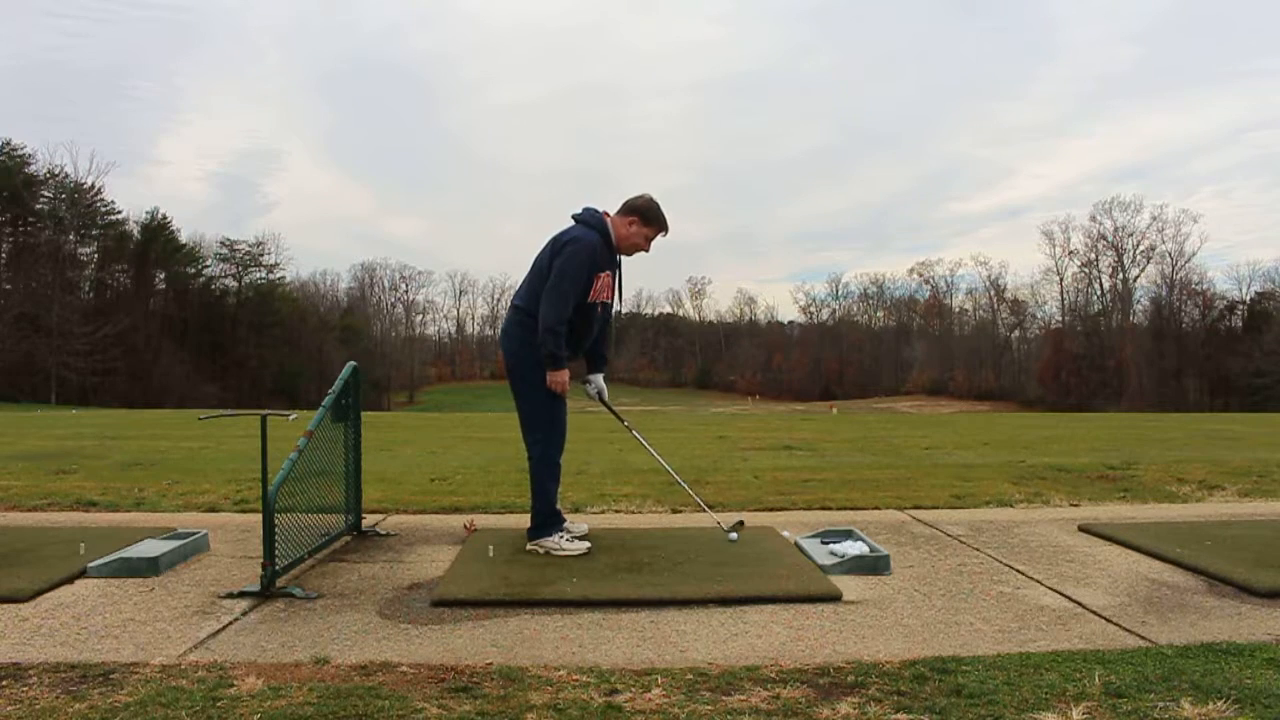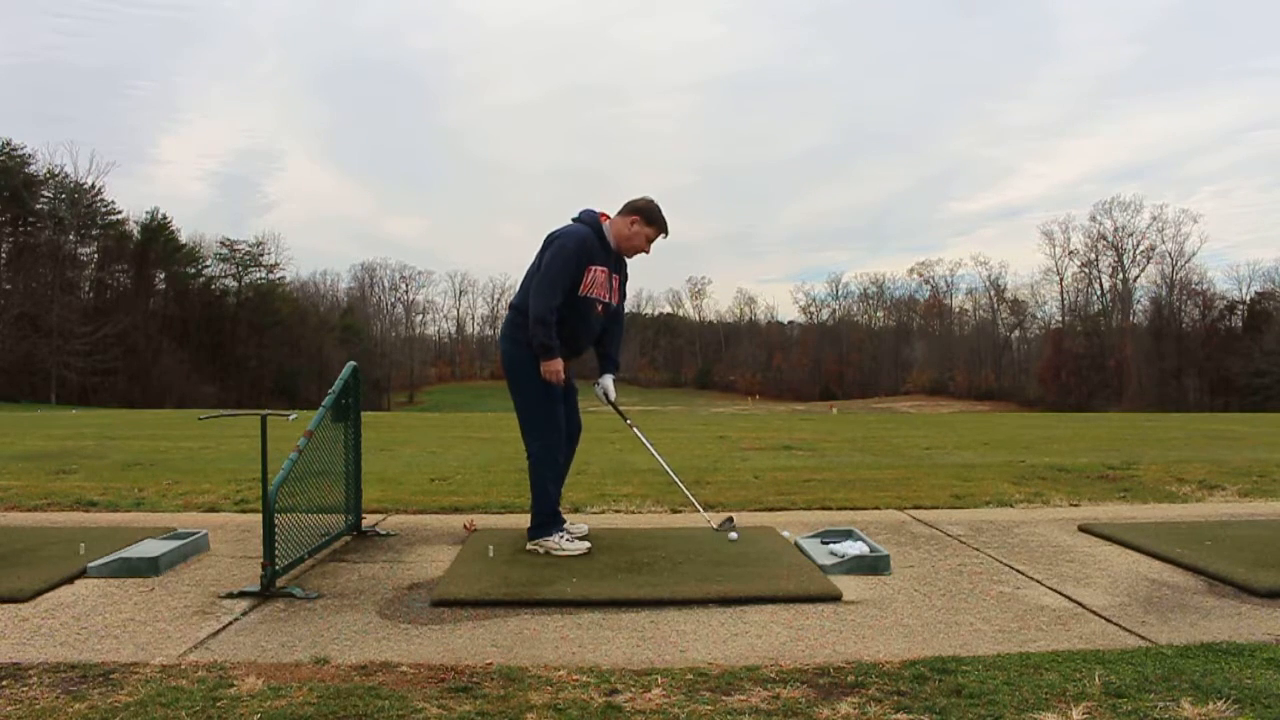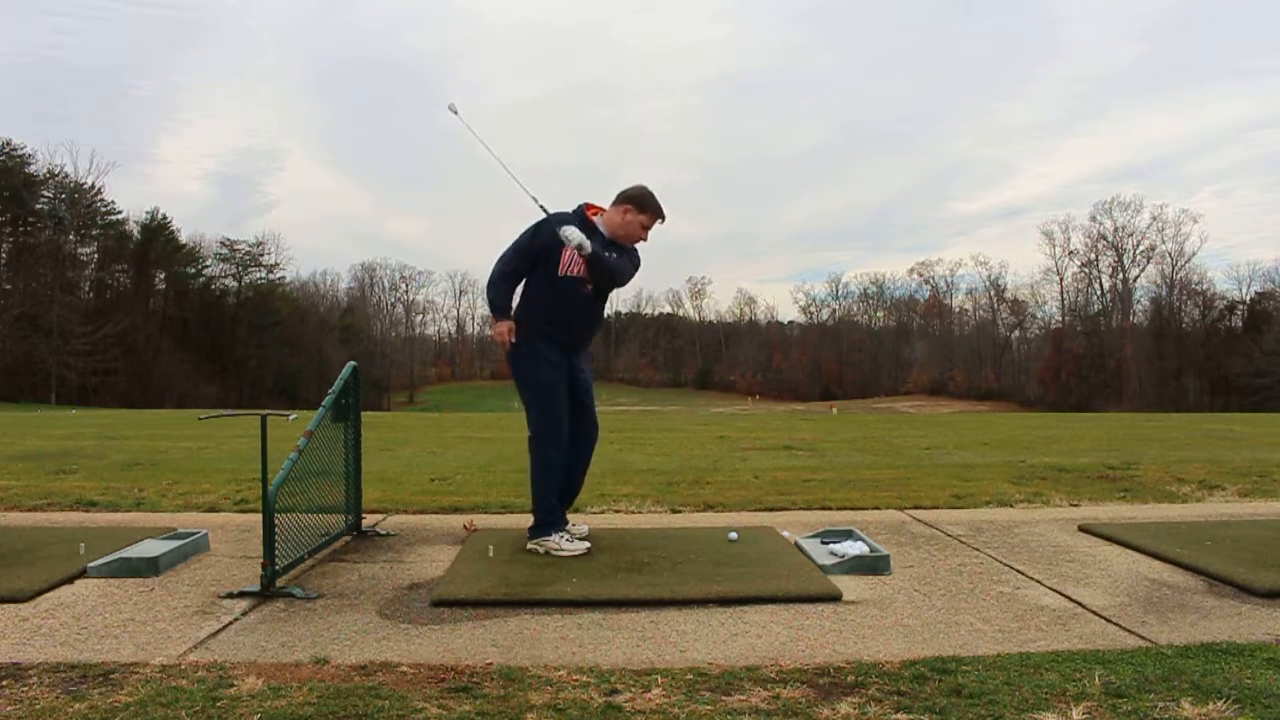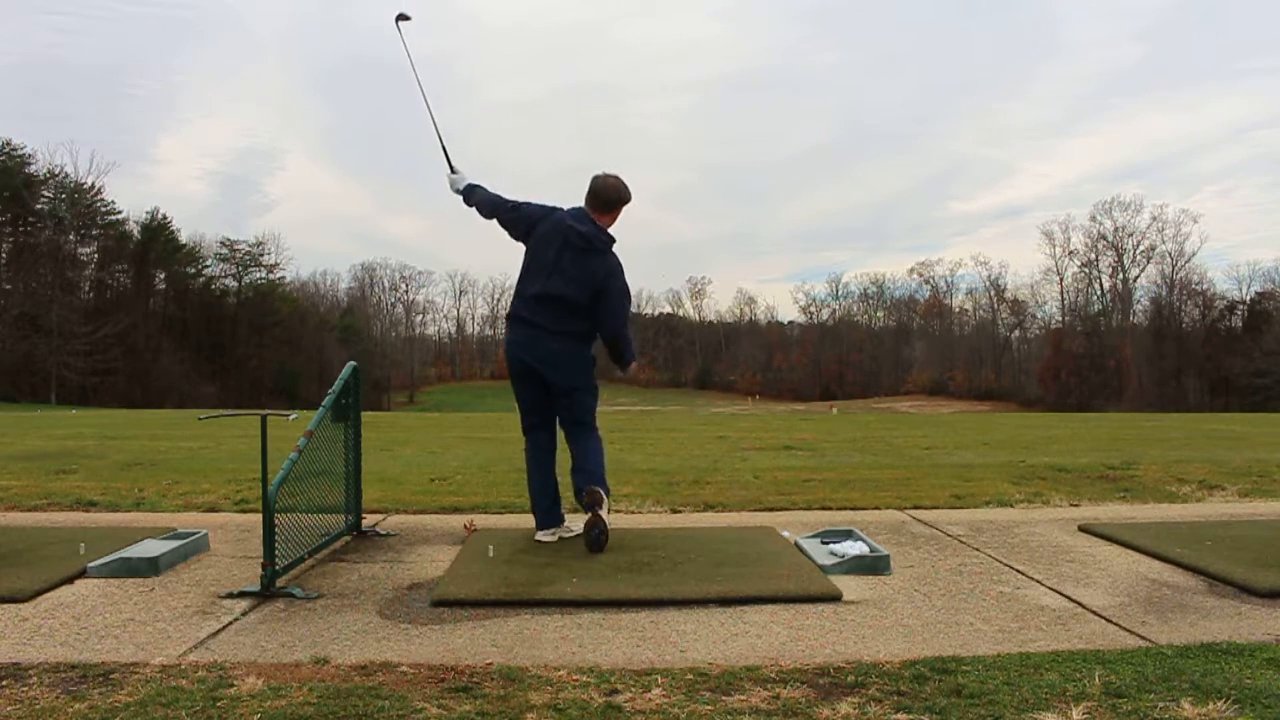
dt=1s
person 1, frame 1
left shoulder: (607, 253)
right shoulder: (583, 244)
left elbow: (600, 316)
right elbow: (554, 305)
left wrist: (596, 369)
right wrist: (557, 364)
left hip: (546, 350)
right hip: (530, 345)
left knee: (552, 435)
right knee: (546, 437)
left ankle: (550, 519)
right ankle: (543, 532)
person 1, frame 2
left shoulder: (617, 265)
right shoulder: (575, 241)
left elbow: (613, 319)
right elbow: (541, 296)
left wrist: (608, 370)
right wrist: (547, 353)
left hip: (556, 355)
right hip: (530, 350)
left knee: (567, 433)
right knee: (546, 436)
left ankle: (550, 517)
right ankle: (543, 530)
person 1, frame 3
left shoulder: (626, 254)
right shoulder: (555, 227)
left elbow: (611, 275)
right elbow: (508, 265)
left wrist: (586, 246)
right wrist: (501, 314)
left hip: (573, 353)
right hip: (534, 347)
left knee: (583, 435)
right knee: (551, 434)
left ankle: (555, 517)
right ankle: (545, 530)
person 1, frame 4
left shoulder: (546, 221)
right shoulder: (606, 264)
left elbow: (499, 206)
right elbow: (613, 326)
left wrist: (466, 187)
right wrist: (626, 360)
left hip: (521, 344)
right hip: (566, 354)
left knee: (538, 433)
right knee: (582, 430)
left ankle: (548, 522)
right ankle: (593, 491)
